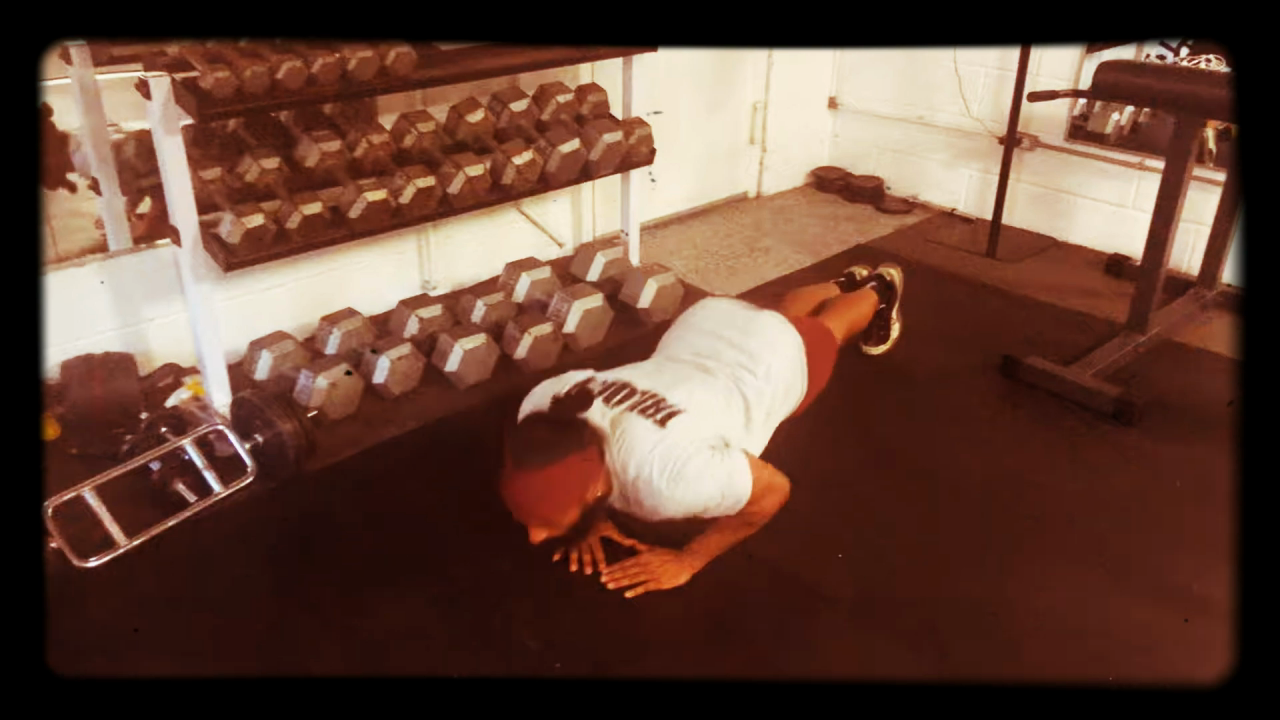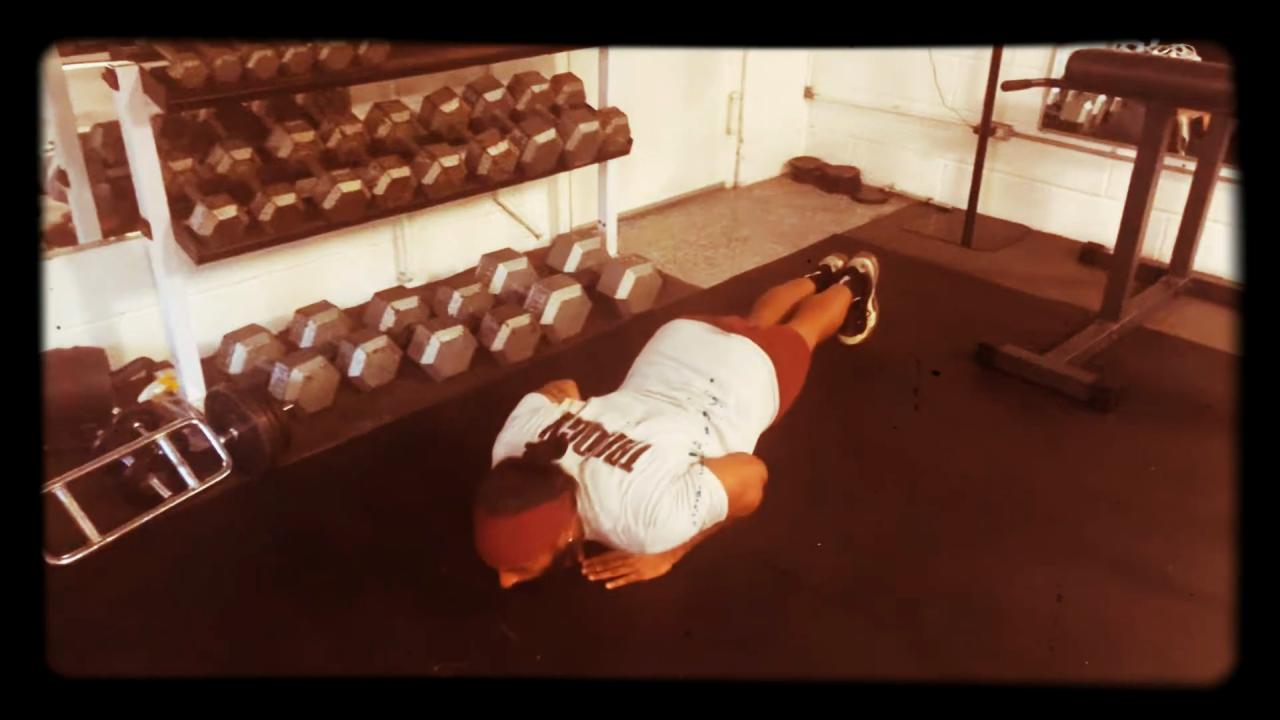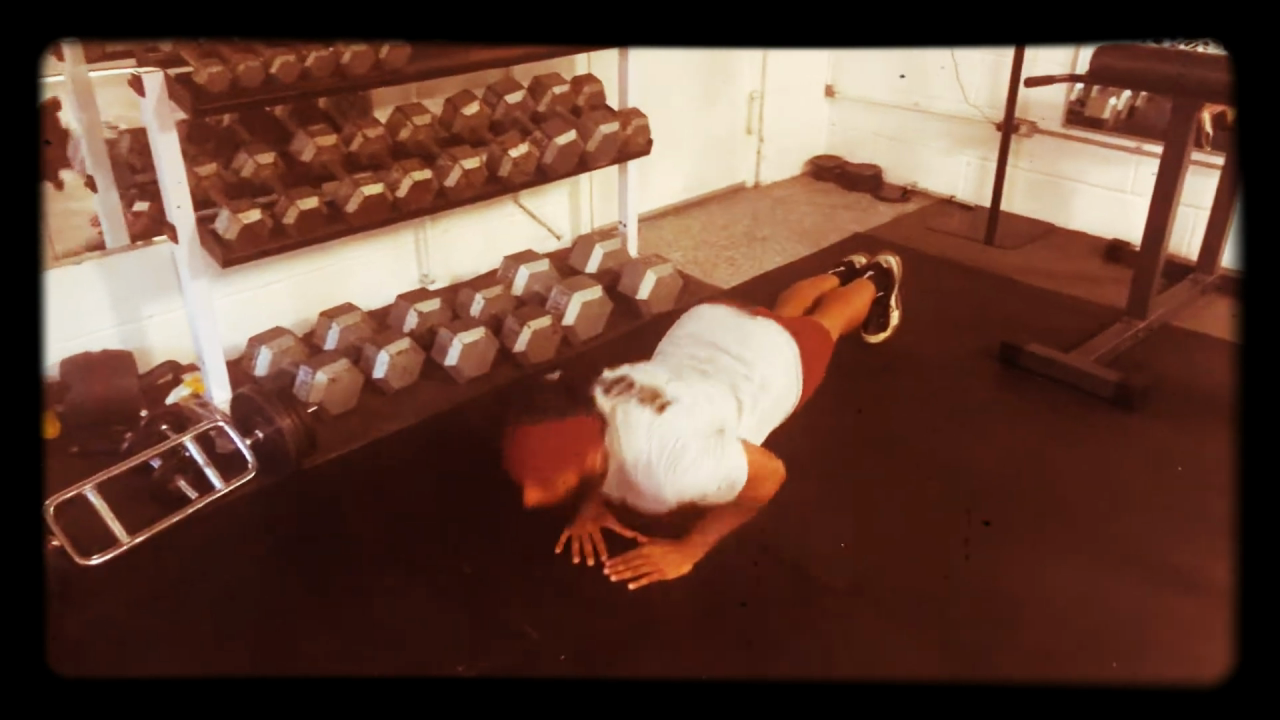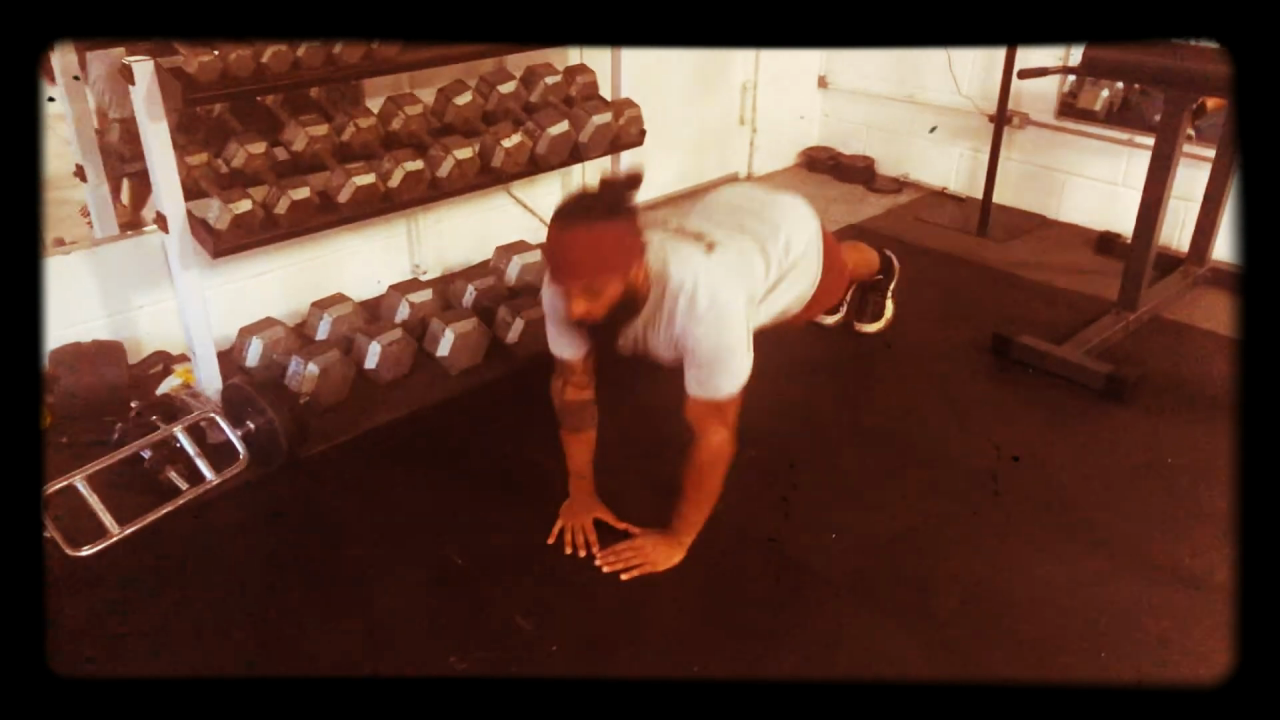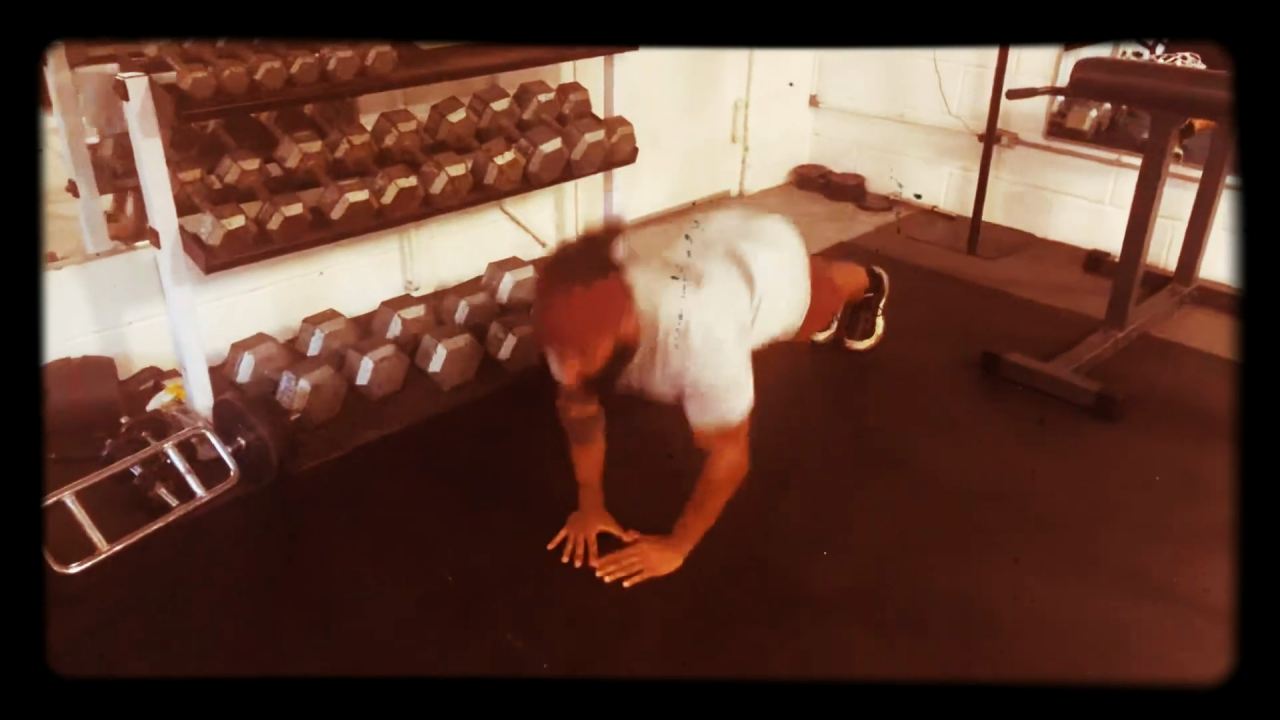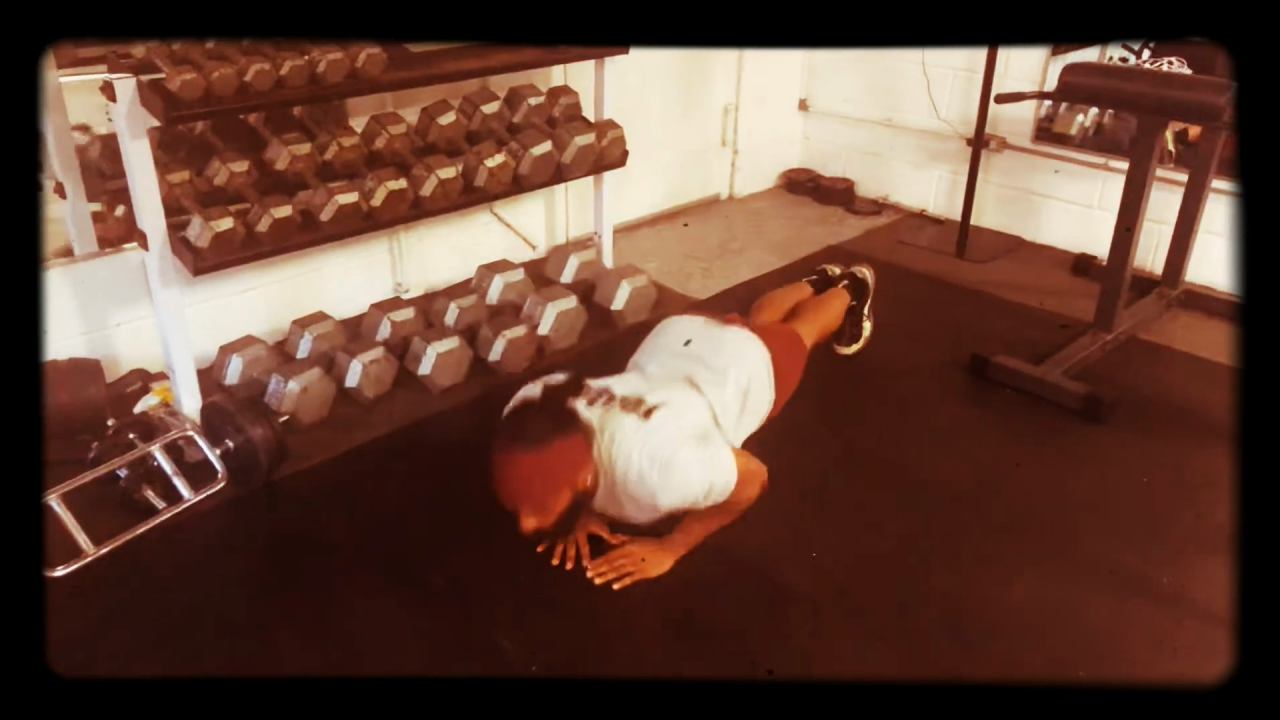
dt=0.3s
person 1, frame 1
left shoulder: (668, 477)
right shoulder: (542, 407)
left elbow: (773, 491)
left wrist: (687, 560)
right wrist: (590, 515)
left hip: (779, 356)
right hip: (708, 322)
left knee: (825, 327)
right knee: (787, 311)
left ankle: (879, 289)
right ankle: (847, 281)
person 1, frame 2
left shoulder: (644, 517)
right shoulder: (517, 445)
left elbow: (752, 479)
left wrist: (666, 554)
left hip: (748, 373)
right hip: (679, 341)
left knee: (797, 333)
right knee: (759, 321)
left ankle: (854, 280)
right ankle: (822, 275)
person 1, frame 3
left shoulder: (666, 471)
left elbow: (770, 476)
left wrist: (688, 550)
right wrist: (590, 504)
left hip: (776, 353)
right hip: (703, 326)
left knee: (823, 324)
right knee: (788, 308)
left ankle: (878, 276)
right ankle: (845, 271)
person 1, frame 4
left shoulder: (704, 293)
right shoulder: (573, 285)
left elbow: (714, 431)
right elbow: (573, 382)
left wrist: (677, 540)
right wrist: (580, 492)
left hip: (793, 239)
left knee: (840, 264)
left ankle: (880, 266)
person 1, frame 5
left shoulder: (697, 340)
right shoulder: (571, 319)
left elbow: (728, 454)
right elbow: (580, 399)
left wrist: (678, 545)
right wrist: (590, 503)
left hip: (780, 263)
left knee: (831, 289)
left ankle: (868, 281)
person 1, frame 6
left shoulder: (658, 471)
right shoulder: (537, 410)
left elbow: (752, 479)
left wrist: (669, 549)
right wrist: (577, 511)
left hip: (748, 367)
right hip: (677, 339)
left knee: (796, 333)
right knee: (759, 319)
left ankle: (852, 286)
right ankle: (819, 280)
